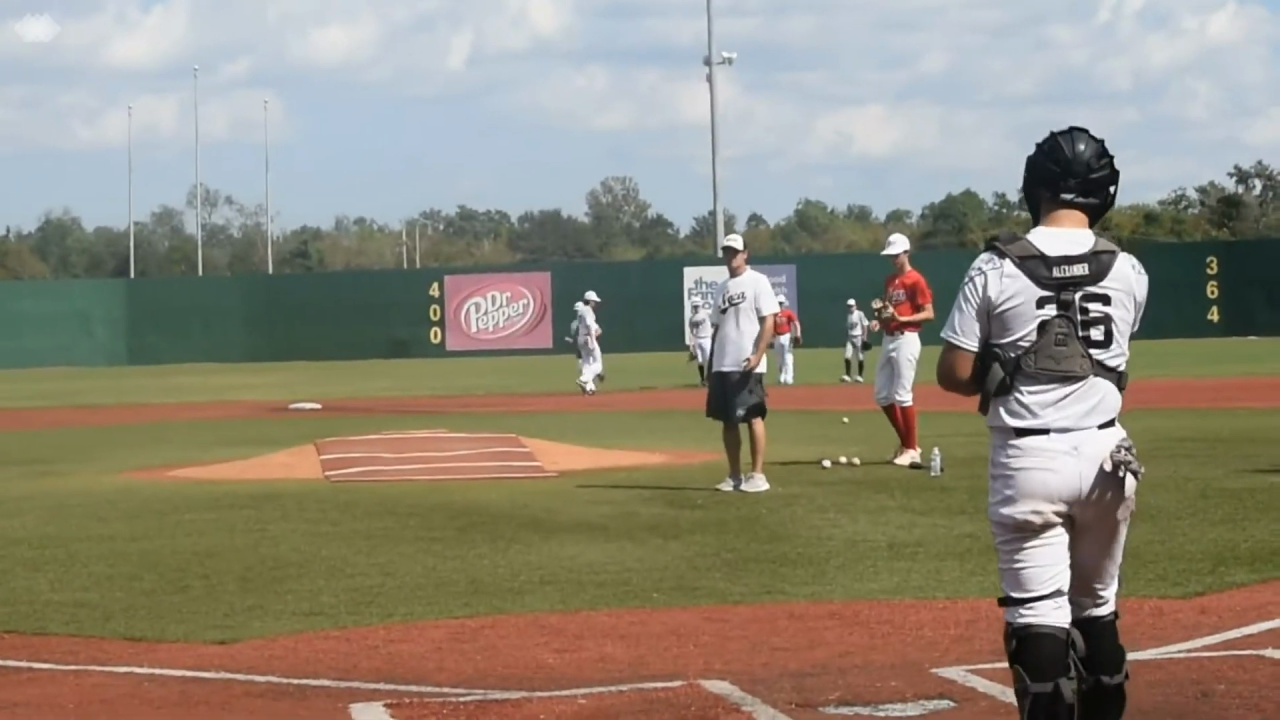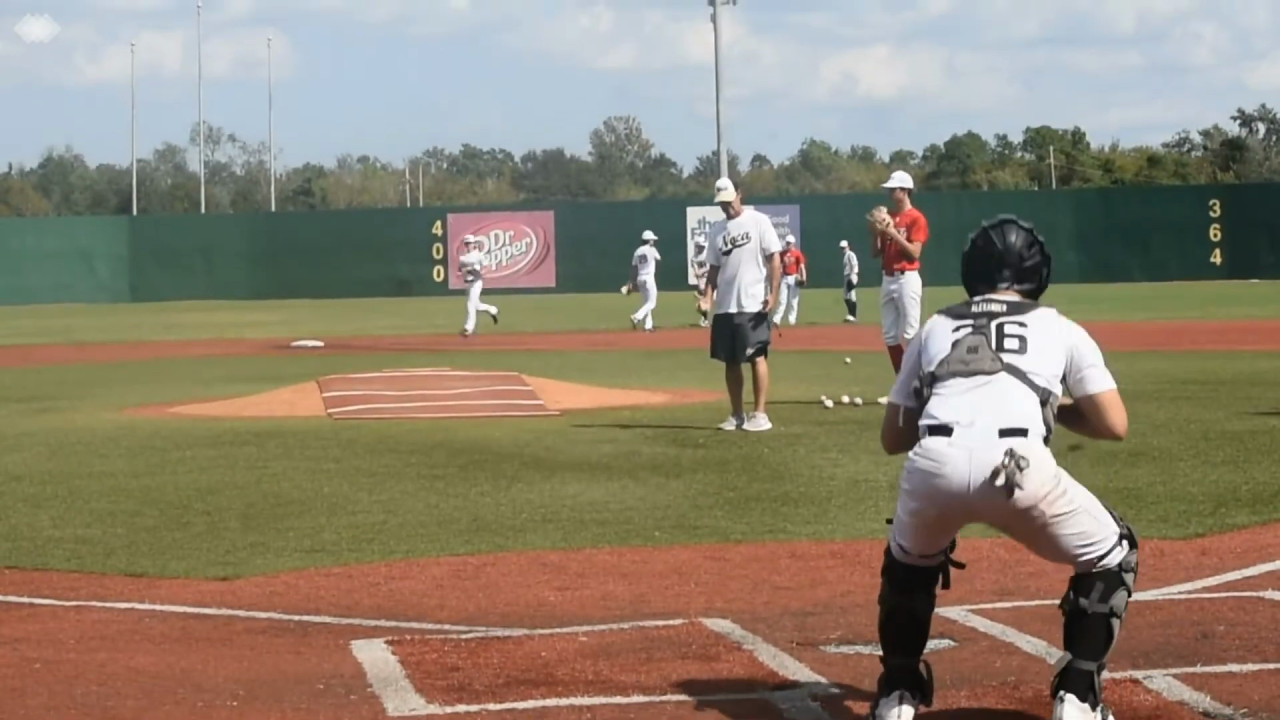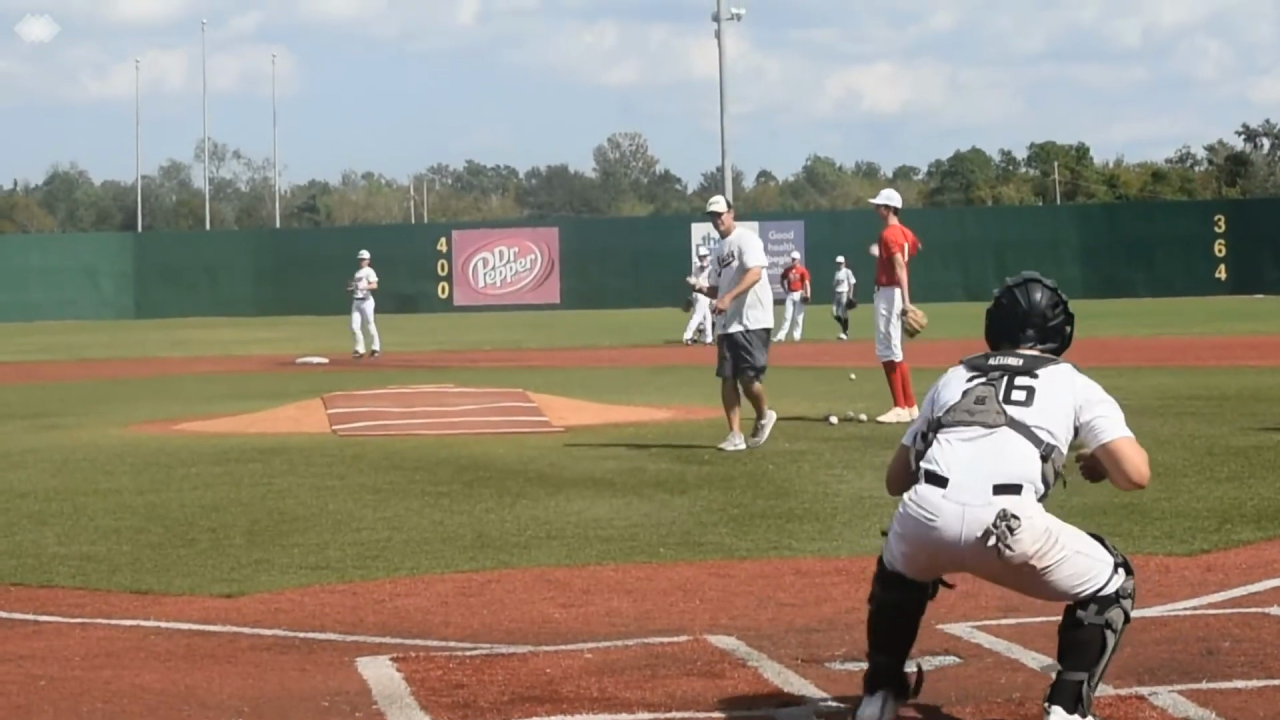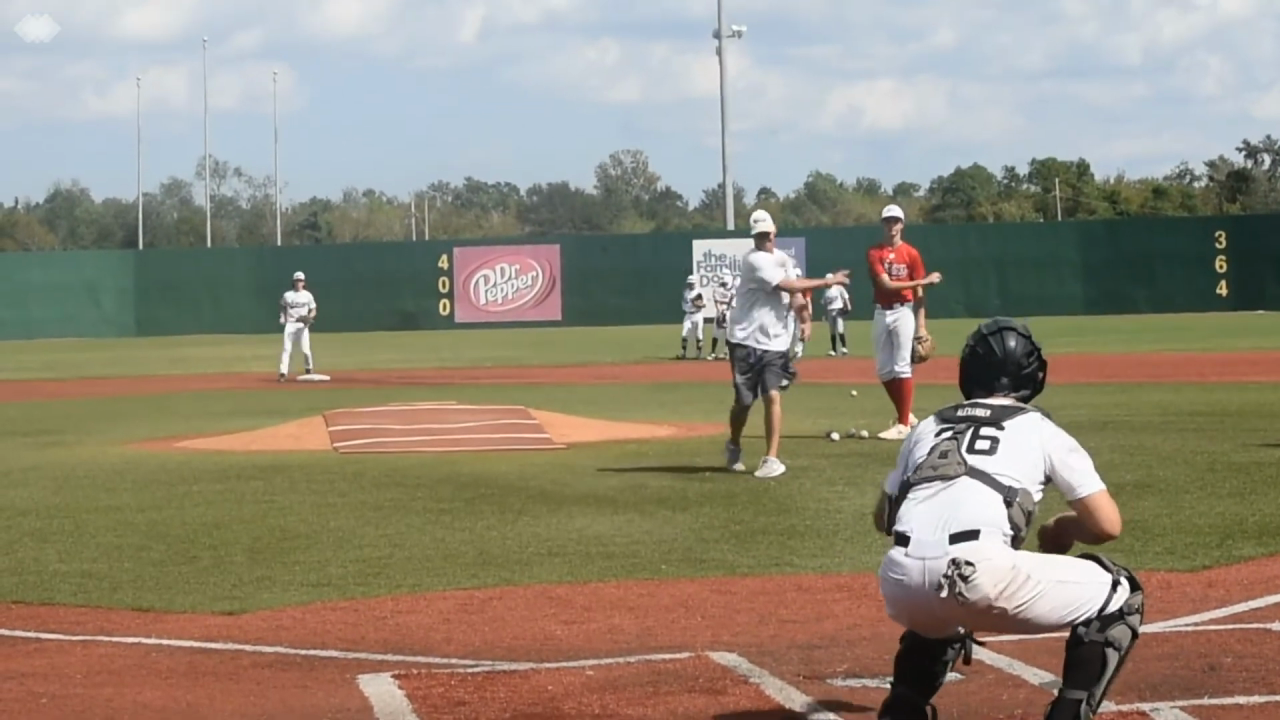
dt=1s
person 1, frame 1
left shoulder: (994, 267)
right shoulder: (1129, 271)
left elbow: (953, 374)
left hip: (1028, 460)
right hip: (1104, 456)
left knee: (1038, 616)
right knee: (1096, 611)
person 1, frame 2
left shoulder: (936, 326)
right shoulder: (1060, 327)
left elbow: (892, 437)
right elbow: (1115, 425)
left hip: (936, 462)
right hip: (1018, 464)
left knee: (910, 558)
right knee: (1110, 556)
person 1, frame 3
left shoulder: (955, 376)
right shoulder: (1074, 383)
left elbow: (896, 479)
right elbow: (1136, 474)
right wrist: (1101, 462)
left hip: (925, 517)
right hip: (1005, 524)
left knee: (898, 569)
right knee: (1111, 583)
person 1, frame 4
left shoulder: (926, 428)
right shoulder: (1045, 432)
left elbow: (883, 518)
right elbow: (1107, 525)
right wrist: (1066, 528)
left hip: (899, 582)
right hip: (977, 576)
left knee: (934, 622)
right knee: (1119, 598)
person 2, frame 1
left shoulder: (757, 281)
right shoulder: (722, 288)
left elbow: (769, 322)
left wrist: (758, 355)
right wrist: (711, 366)
left hip: (746, 365)
right hip: (722, 366)
left knee: (753, 417)
right knee: (728, 421)
left ankle: (757, 474)
right ankle: (734, 475)
person 2, frame 2
left shoulder: (758, 221)
right shoulder: (719, 230)
left elbow: (775, 259)
left wrist: (773, 294)
right wrist: (708, 296)
left hip: (753, 305)
right hip: (725, 307)
left knee: (757, 357)
right knee: (730, 361)
left ankle: (760, 414)
right ankle: (737, 414)
person 2, frame 3
left shoulder: (746, 238)
right shoulder: (719, 250)
left elbow: (755, 273)
left wrist: (728, 298)
right wrist: (702, 288)
left hip: (754, 321)
right hip: (728, 324)
left knee: (749, 377)
right knee: (727, 377)
left ankle: (764, 416)
right ankle: (735, 435)
person 2, frame 4
left shoulder: (782, 259)
right shoulder: (754, 260)
left elbow: (793, 294)
right elbow: (789, 286)
right wrist: (827, 282)
left hip: (776, 343)
right hip: (746, 342)
left knee: (772, 396)
right knee: (743, 400)
left ankle: (771, 459)
right ankle: (734, 445)
person 3, frame 1
left shoulder: (916, 280)
right shoulder: (890, 280)
left elbow: (929, 314)
left wrist: (901, 318)
right wrist: (880, 320)
left hip: (906, 340)
right hip: (888, 340)
left knee: (902, 395)
right knee: (882, 394)
left ankle: (912, 450)
right ankle: (905, 443)
person 3, frame 2
left shoulder: (915, 218)
right shoulder: (889, 219)
left elbow: (915, 252)
right elbow: (876, 253)
left wrist: (893, 233)
right wrist: (876, 232)
left hip: (907, 280)
right hip: (887, 280)
left knee: (910, 334)
right knee: (891, 336)
person 3, frame 3
left shoulder: (888, 233)
right shoulder: (905, 232)
left elbow: (900, 266)
right elbow: (915, 248)
left wrist: (906, 301)
left hip: (888, 294)
right hip: (895, 294)
left knee: (887, 350)
right knee: (894, 351)
left ankle: (900, 408)
right ankle: (910, 405)
person 3, frame 4
left shoulder: (911, 254)
right shoulder: (874, 252)
left elbow: (918, 293)
right elbow: (886, 284)
left wrist: (921, 325)
right wrist: (923, 281)
left hip: (904, 312)
right hip: (881, 313)
left knee: (902, 367)
right knee: (883, 370)
left ankle: (903, 423)
right ankle: (905, 415)
